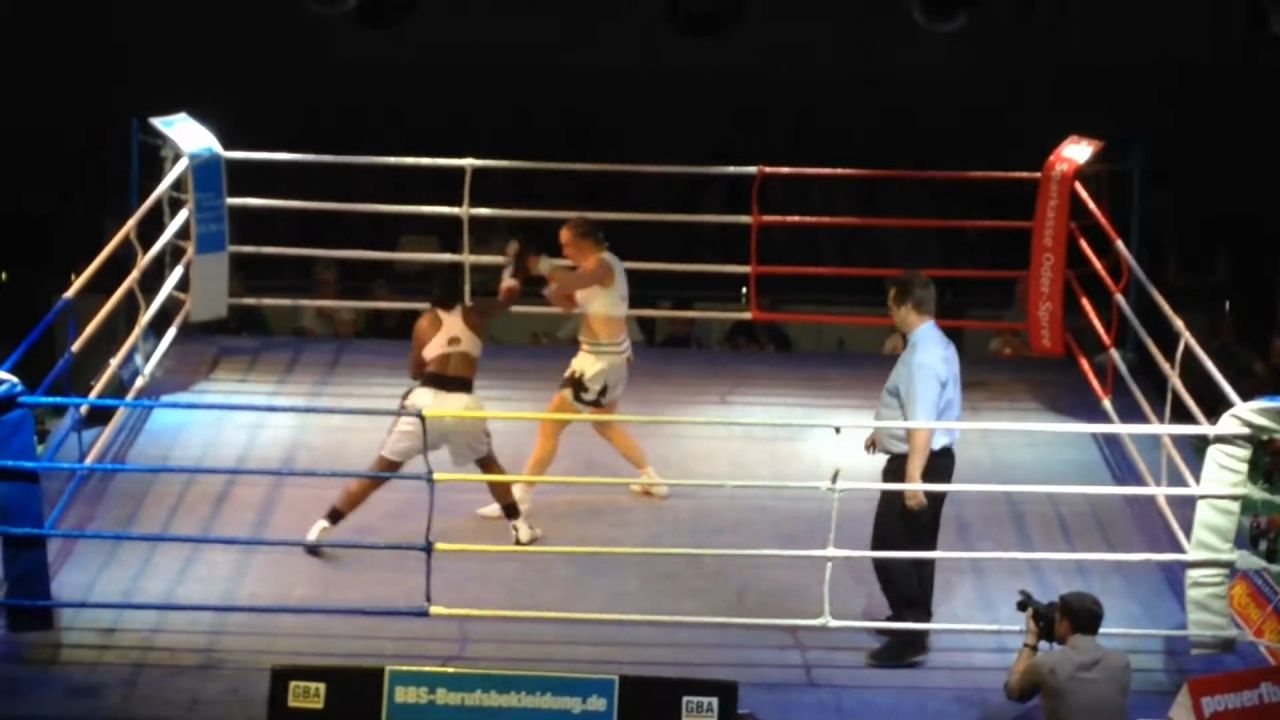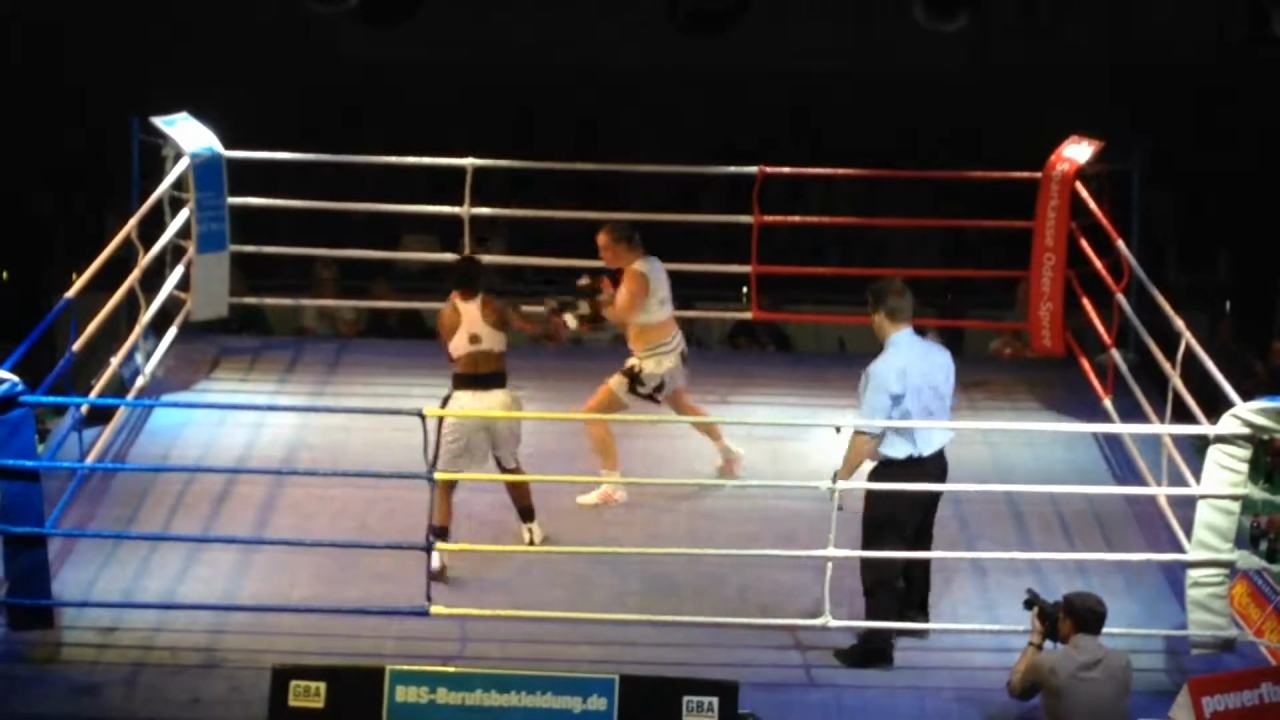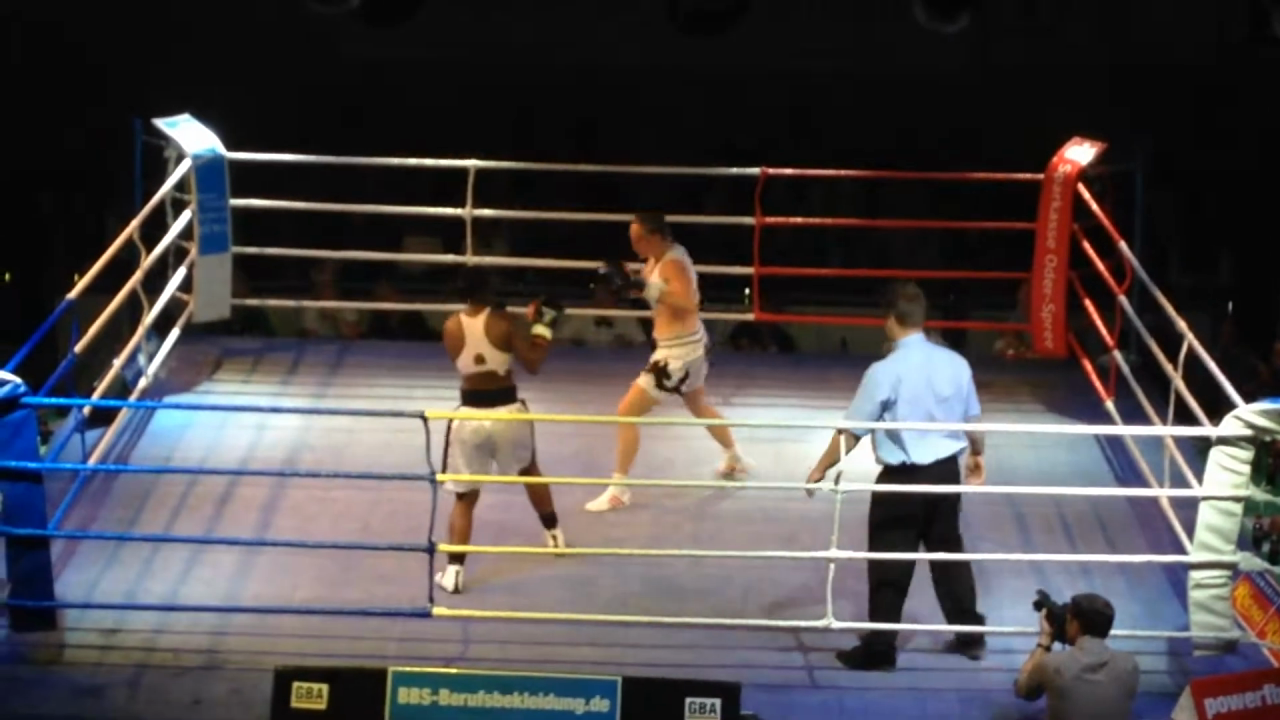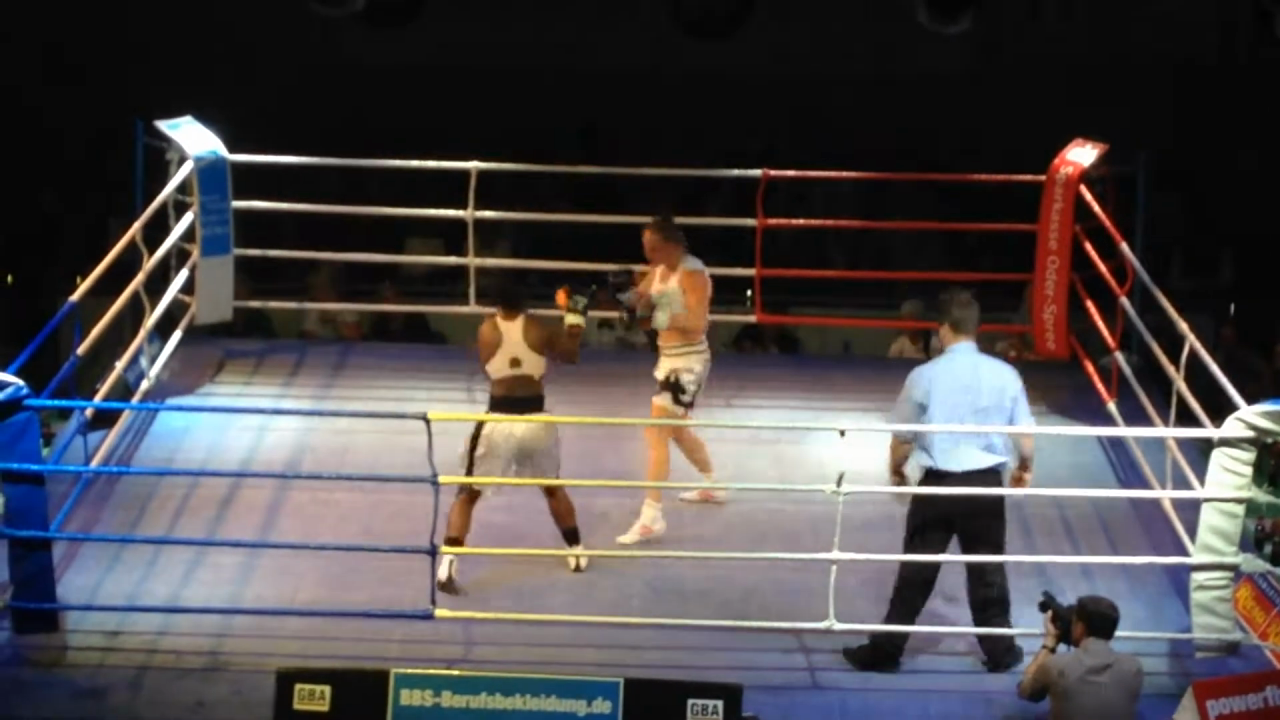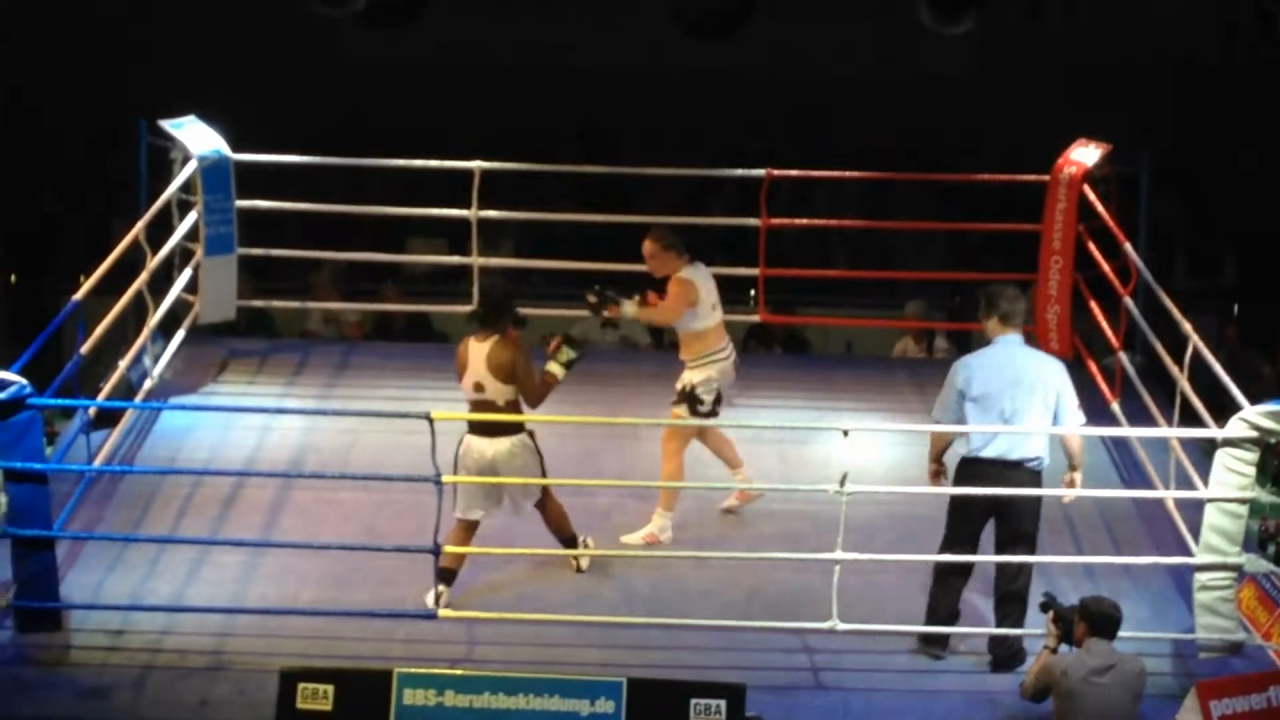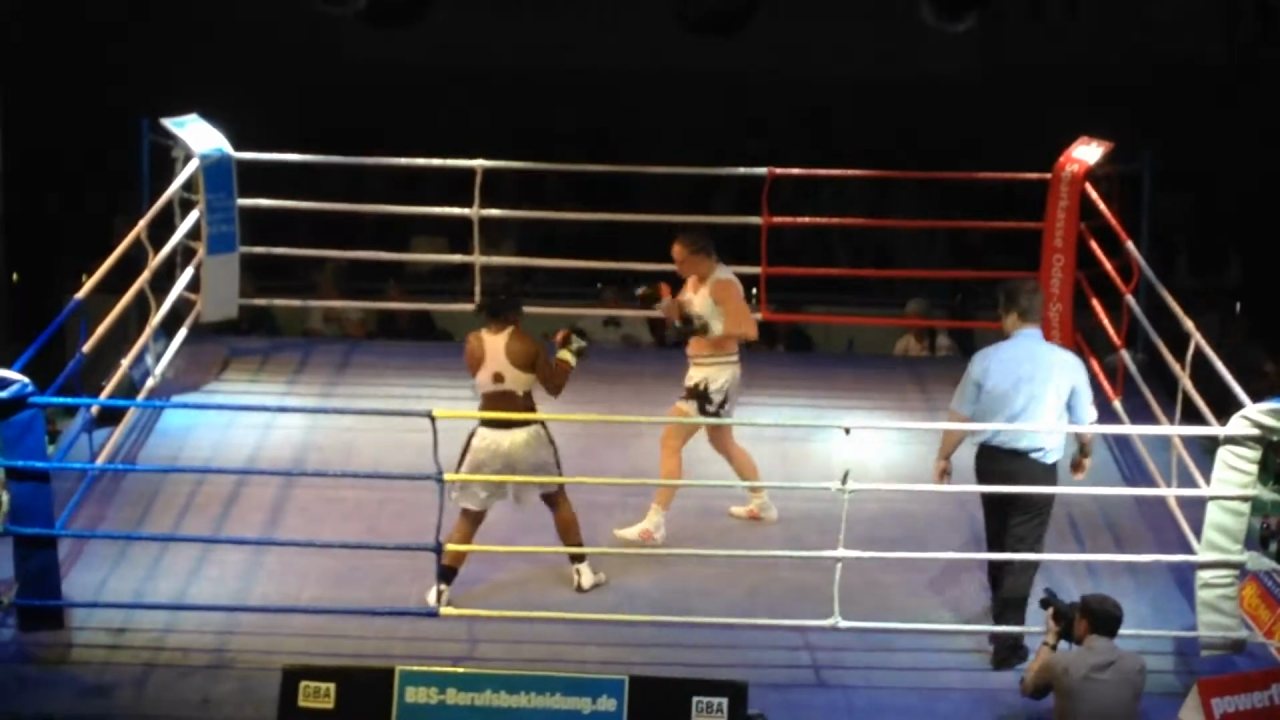
dt=0.3s
person 1, frame 1
left shoulder: (922, 356)
right shoulder: (937, 345)
left elbow: (923, 426)
left wrist: (913, 477)
right wrist: (882, 432)
left hip: (919, 463)
right hip: (938, 459)
left knee: (891, 549)
right knee: (918, 544)
left ankle: (908, 637)
right ankle: (914, 620)
person 1, frame 2
left shoulder: (884, 367)
right shoulder: (939, 354)
left elbow: (866, 433)
left wrist: (843, 477)
left hip: (900, 471)
right hip: (935, 462)
left knee: (882, 556)
right knee: (918, 544)
left ankle: (876, 644)
right ankle: (913, 612)
person 1, frame 3
left shoulder: (884, 371)
right shoulder: (955, 362)
left elbow: (850, 432)
right elbow: (972, 420)
left wrist: (819, 468)
right wrist: (977, 455)
left hip: (901, 479)
right hip: (945, 473)
left knee: (888, 565)
right knee: (949, 554)
left ankle: (880, 649)
right ankle: (969, 634)
person 1, frame 4
left shoulder: (924, 376)
right shoulder: (1005, 374)
left elbow: (903, 438)
right elbow: (1023, 436)
left wrist: (897, 470)
right wrist: (1024, 468)
left hip: (939, 485)
right hip: (987, 484)
left knee: (916, 571)
right knee: (988, 570)
left ankle: (885, 649)
right ankle: (1000, 649)
person 1, frame 5
left shoulder: (967, 366)
right shoulder: (1050, 367)
left elbow: (945, 425)
right elbow: (1070, 431)
left wrist: (935, 460)
right wrist: (1074, 468)
left hip: (976, 472)
right hip: (1023, 477)
left knee: (956, 553)
right knee: (1015, 562)
left ankle: (937, 635)
right ankle: (1005, 649)
person 1, frame 6
left shoulder: (986, 358)
right shoulder: (1067, 363)
left elbow: (961, 417)
right elbow: (1084, 424)
left wrist: (943, 457)
right wrist: (1084, 455)
left hip: (992, 461)
right hip: (1037, 469)
left knee: (998, 542)
right knee: (1021, 554)
left ankle: (1002, 610)
right ankle: (1006, 644)
person 2, frame 1
left shoulder: (424, 323)
right shoulder: (475, 313)
left elbow: (415, 372)
right elbow: (506, 299)
right wrist: (512, 282)
left hip: (424, 399)
right hip: (462, 402)
left knee: (379, 471)
right knee: (487, 462)
left ankle: (325, 527)
right ankle: (520, 527)
person 2, frame 2
left shoulder: (446, 314)
right shoulder: (497, 306)
right elbow: (533, 329)
left hip: (463, 402)
right hip: (499, 399)
left knee: (444, 481)
right knee: (509, 465)
left ankle: (437, 552)
right ankle: (530, 528)
person 2, frame 3
left shoulder: (451, 326)
right shoulder: (504, 321)
right elbow: (533, 365)
right wrist: (544, 327)
left hip: (471, 416)
right hip: (508, 412)
left knee: (465, 498)
right knee: (529, 470)
left ankle: (454, 572)
right ankle: (554, 536)
person 2, frame 4
left shoulder: (486, 330)
right shoulder: (539, 326)
right elbow: (571, 355)
right wrist: (575, 316)
left hip: (498, 422)
right hip: (536, 420)
left knee: (467, 494)
right knee: (553, 488)
left ankle: (449, 564)
right ankle: (576, 552)
person 2, frame 5
left shoulder: (463, 349)
right shoulder: (512, 350)
right elbow: (532, 399)
right wrist: (558, 365)
left hip: (474, 444)
right hip: (513, 443)
left knee: (465, 523)
right knee: (544, 499)
left ankle: (440, 590)
right ankle: (577, 554)
person 2, frame 6
left shoulder: (472, 342)
right shoulder: (527, 342)
right elbow: (554, 388)
right wrist: (568, 353)
left hip: (488, 436)
right hip: (527, 434)
left knee: (469, 517)
right knee: (557, 499)
left ankle: (441, 588)
right ankle: (582, 571)
person 3, frame 1
left shoulder: (602, 264)
right shoulder: (596, 264)
left elbow: (574, 281)
right elbow: (572, 301)
left wrist: (541, 265)
right wrist: (551, 287)
left hip: (601, 359)
right hip: (612, 356)
left knee: (549, 427)
right knee: (606, 424)
left ankle: (518, 497)
right ankle: (651, 478)
person 3, frame 2
left shoulder: (636, 274)
right shoulder: (647, 263)
left elbow: (625, 315)
right elbow: (632, 301)
right wrist: (605, 293)
left hip: (654, 363)
right hip: (673, 350)
left knee: (592, 414)
right knee: (681, 404)
left ankle: (611, 487)
right ankle: (727, 454)
person 3, frame 3
left shoulder: (674, 263)
right shoulder: (657, 257)
left elbow: (690, 303)
right elbow: (641, 286)
left wrist: (651, 290)
right wrist: (619, 279)
left hip: (678, 352)
right hip: (678, 346)
left knee: (627, 414)
right knee: (699, 405)
left ankle: (618, 491)
right ankle: (735, 460)
person 3, frame 4
left shoulder: (693, 274)
right shoulder: (660, 268)
left elbow: (698, 323)
right elbow: (641, 298)
left wrist: (656, 315)
right wrist: (632, 296)
left hip: (685, 362)
right hip: (671, 357)
left knee: (655, 435)
right knee: (677, 428)
left ankle: (651, 519)
right ankle: (711, 486)
person 3, frame 5
left shoulder: (684, 282)
right shoulder: (693, 270)
left elbow: (664, 317)
right elbow: (664, 314)
left wrist: (617, 306)
right wrist: (647, 305)
left hip: (706, 370)
right hip: (719, 359)
left knee: (672, 445)
right knee: (705, 430)
left ankle: (661, 527)
right ankle: (746, 485)
person 3, frame 6
left shoulder: (723, 283)
right shoulder: (695, 279)
left elbow: (749, 330)
right elbow: (679, 315)
left wrist: (708, 326)
right wrist: (662, 301)
left hip: (715, 373)
right hip: (707, 371)
left knee: (670, 443)
right knee: (723, 441)
left ankle: (653, 524)
right ankle: (762, 504)
